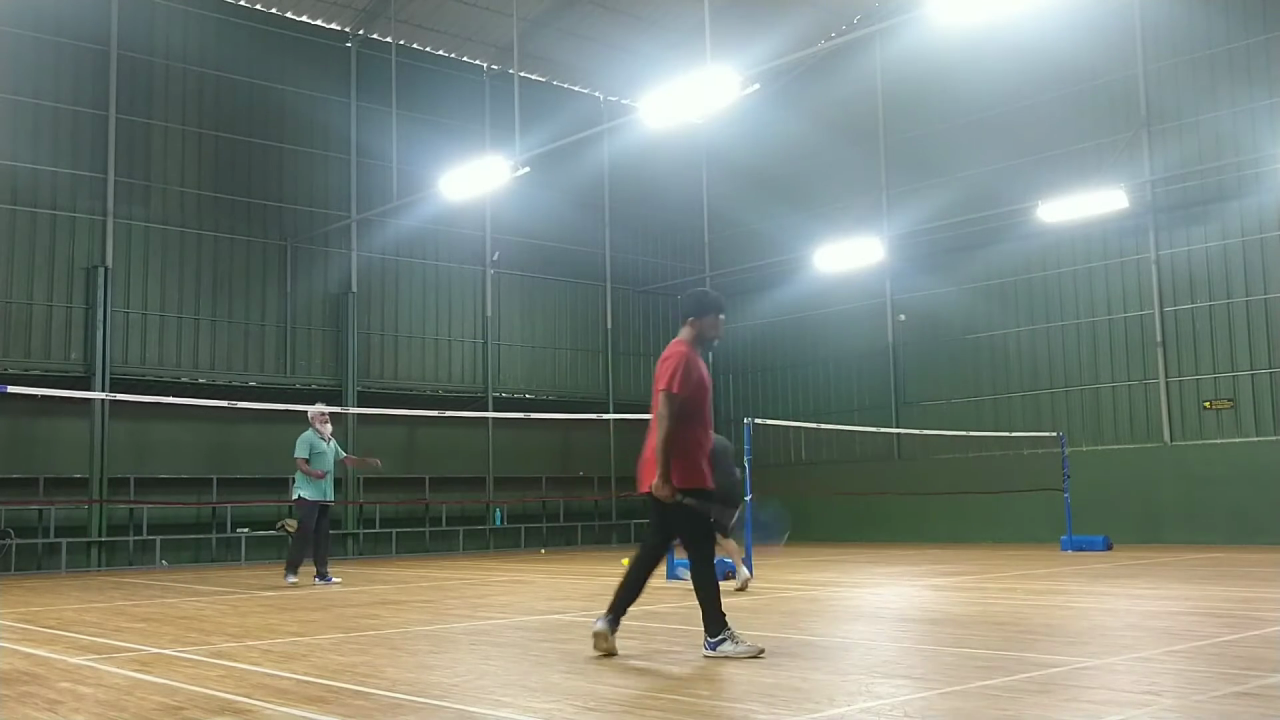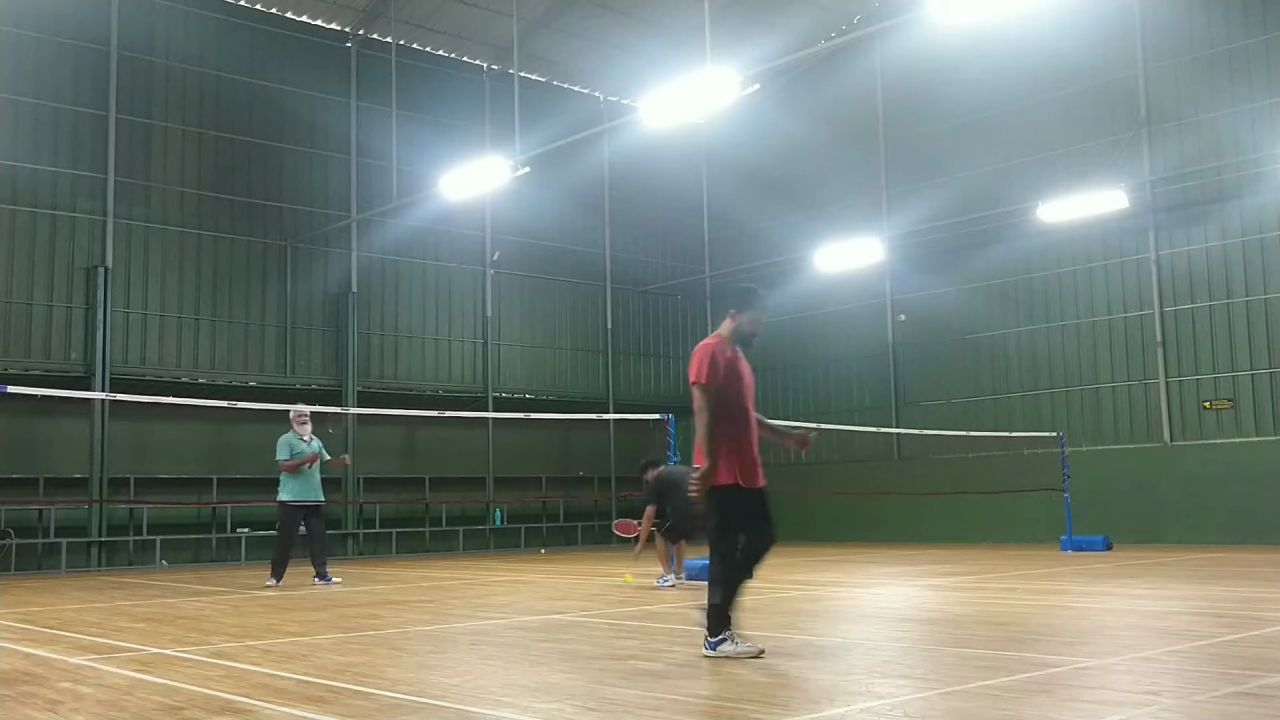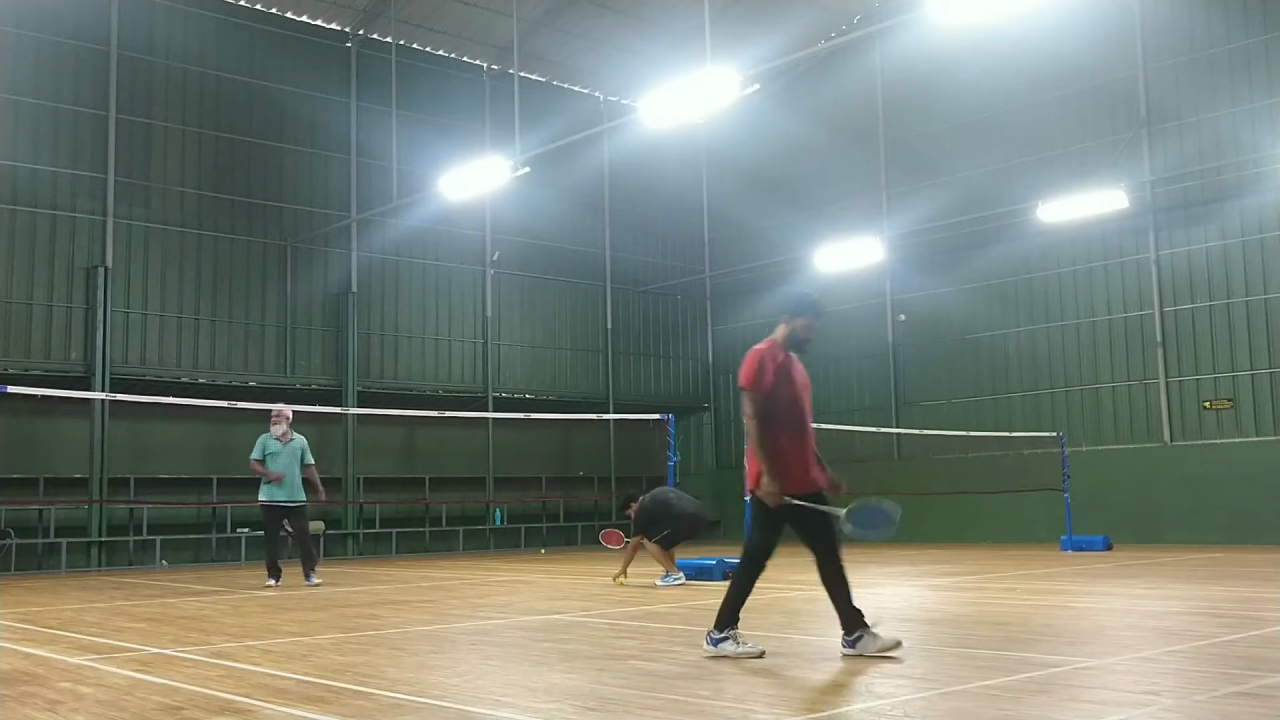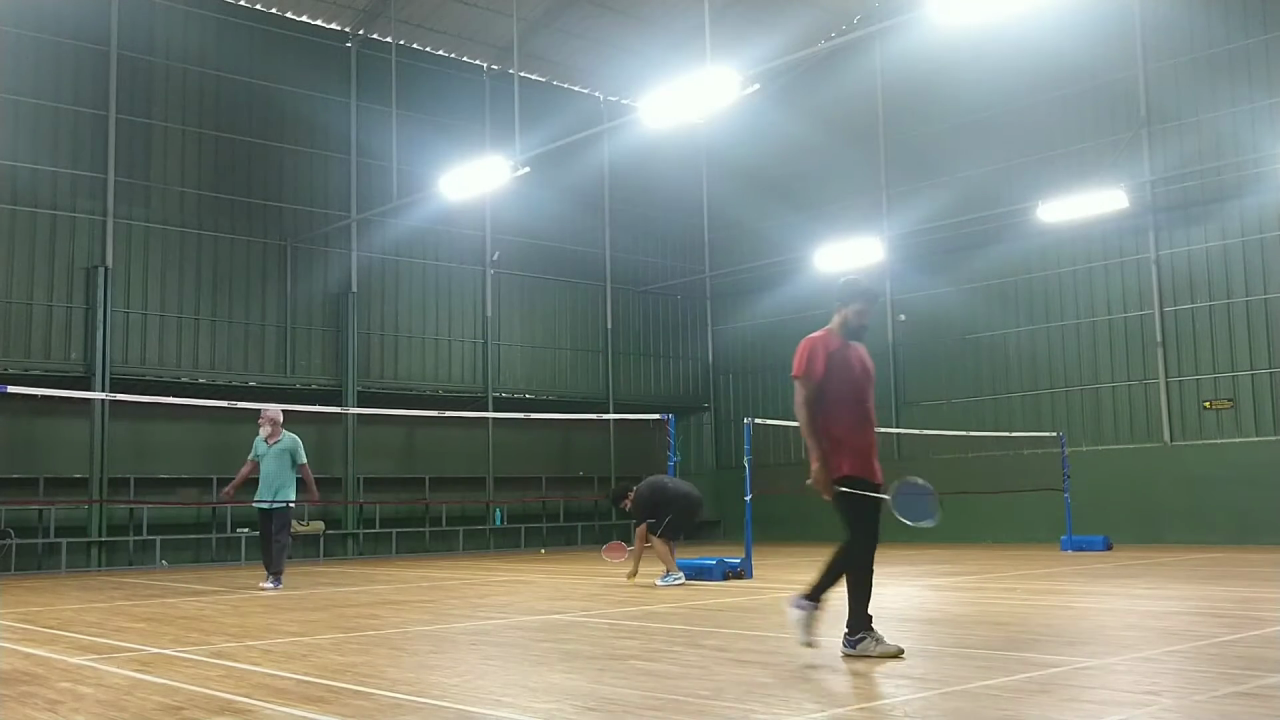
dt=0.3s
person 1, frame 1
left shoulder: (687, 357)
right shoulder: (681, 357)
right elbow: (664, 418)
right wrist: (664, 475)
left hip: (681, 473)
right hip: (681, 477)
left knee: (653, 550)
right knee: (701, 551)
left ankle: (609, 621)
right ankle: (716, 635)
person 1, frame 2
left shoulder: (736, 355)
right shoulder: (710, 351)
right elbow: (703, 412)
left wrist: (786, 436)
right wrist: (706, 464)
left hip: (746, 473)
right hip: (721, 475)
left knee: (761, 541)
right knee: (728, 551)
left ankle: (718, 620)
right ankle: (717, 636)
person 1, frame 3
left shoulder: (794, 362)
right shoulder: (761, 357)
right elbow: (752, 419)
left wrist: (822, 469)
right wrist: (767, 474)
left hip: (803, 480)
right hip: (775, 481)
left knee: (828, 550)
right knee: (758, 554)
left ankle: (854, 633)
right ankle: (721, 633)
person 1, frame 4
left shoulder: (860, 352)
right shoulder: (814, 346)
right elbow: (803, 406)
right wrist: (817, 461)
left hip: (865, 464)
right hip: (838, 464)
left knee: (863, 543)
right knee: (861, 537)
left ankle: (857, 632)
right ankle: (808, 601)
